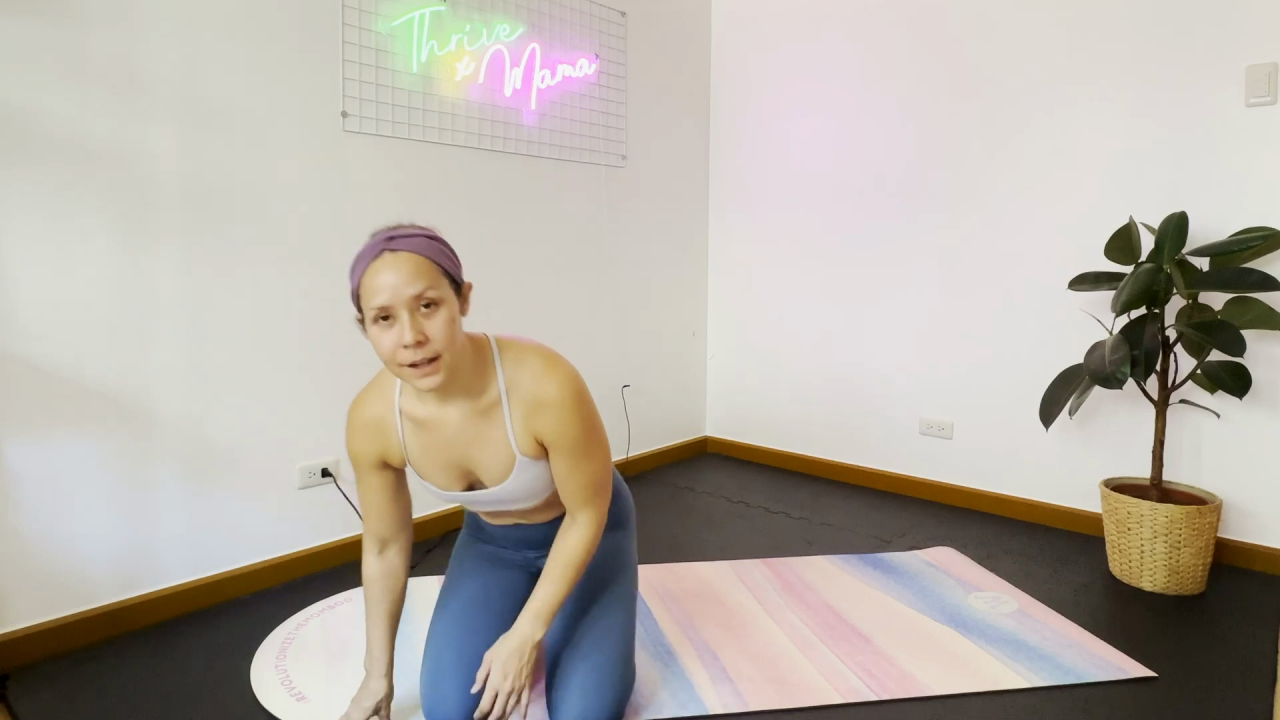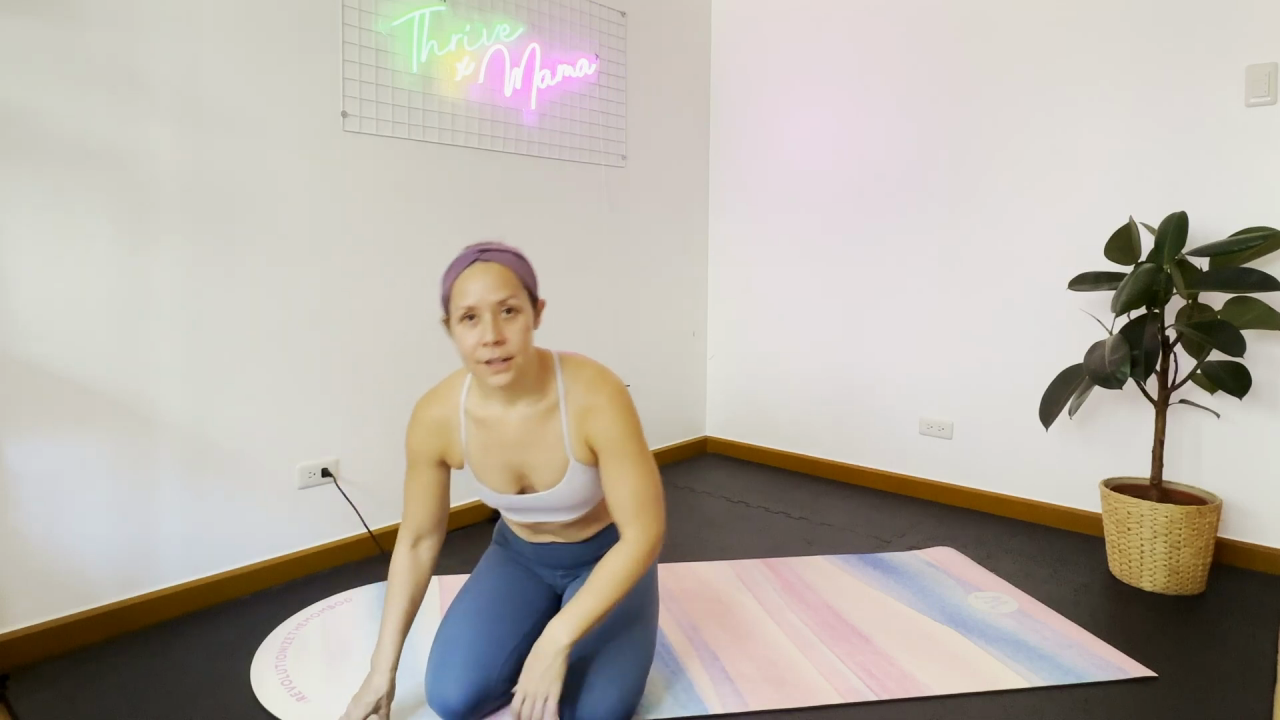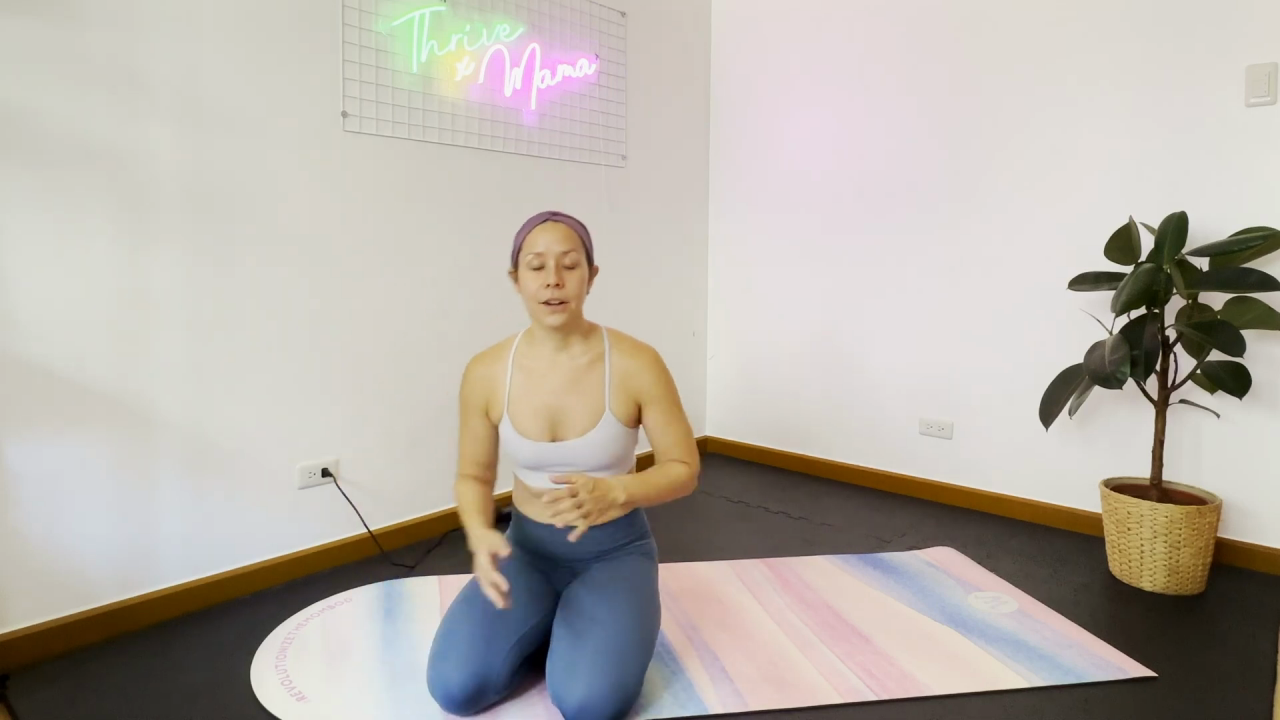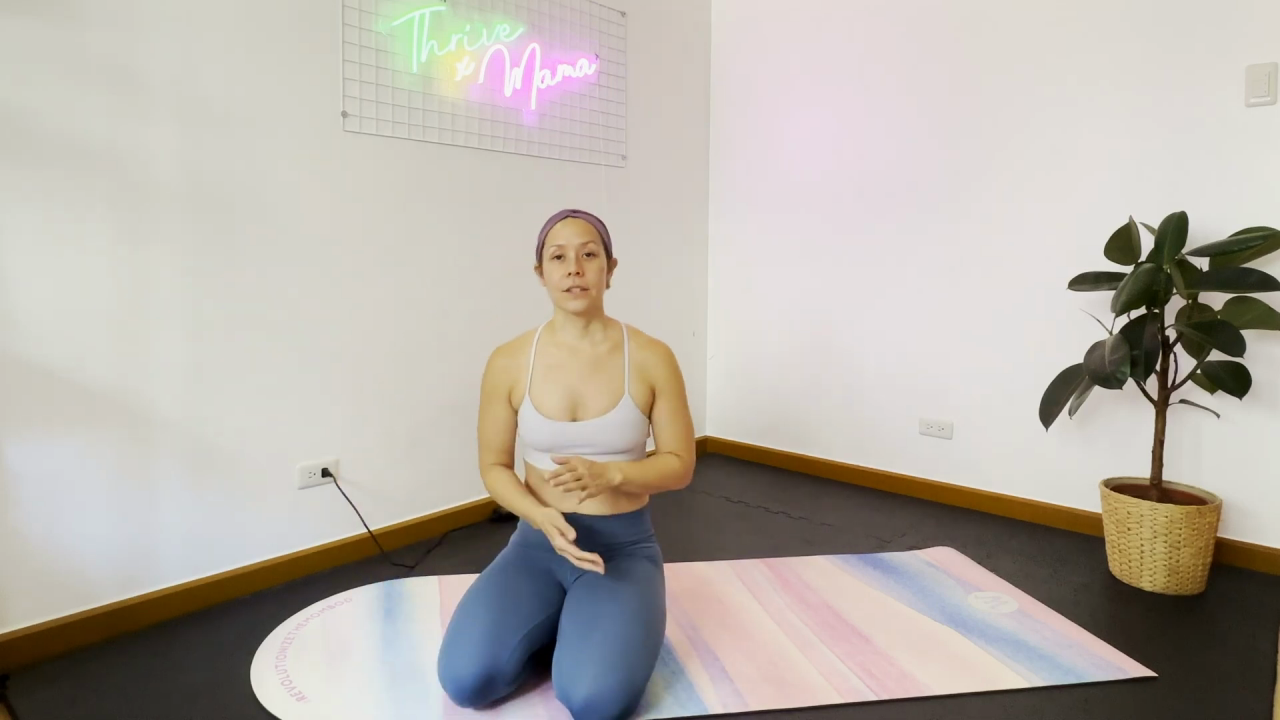
dt=0.3s
person 1, frame 1
left shoulder: (547, 385)
right shoulder: (372, 418)
left elbow: (587, 512)
right elbow: (385, 547)
left wrist: (525, 637)
right wrist: (377, 675)
left hip: (585, 529)
right hip: (491, 538)
right ankle: (512, 619)
person 1, frame 2
left shoulder: (596, 397)
right shoulder: (437, 415)
left elbow: (645, 534)
right elbow: (419, 538)
left wrist: (556, 644)
right wrist: (383, 668)
left hip: (607, 555)
right hip: (519, 555)
left ankle: (562, 640)
right ankle: (527, 640)
person 1, frame 3
left shoulder: (636, 363)
right shoulder: (486, 372)
left elbow: (684, 471)
right elbow: (474, 479)
left wrist: (612, 494)
right wrist: (480, 535)
left hip: (616, 551)
right hip: (530, 548)
left ankle: (593, 629)
right ankle: (549, 628)
person 1, frame 4
left shoulder: (651, 358)
right shoulder: (508, 361)
left elbow: (679, 465)
right elbow: (494, 468)
left wrist: (607, 473)
right wrist: (541, 516)
left hip: (623, 547)
right hip: (539, 544)
left ankle: (600, 629)
right ankle: (555, 629)
